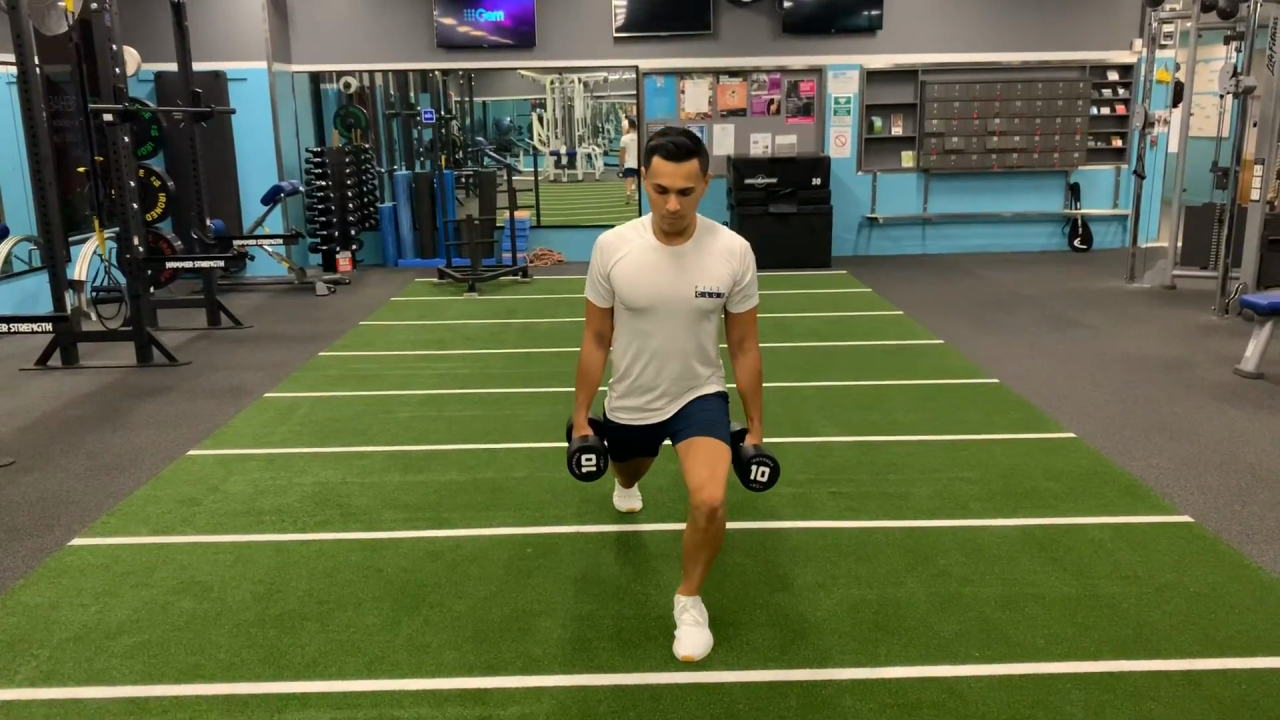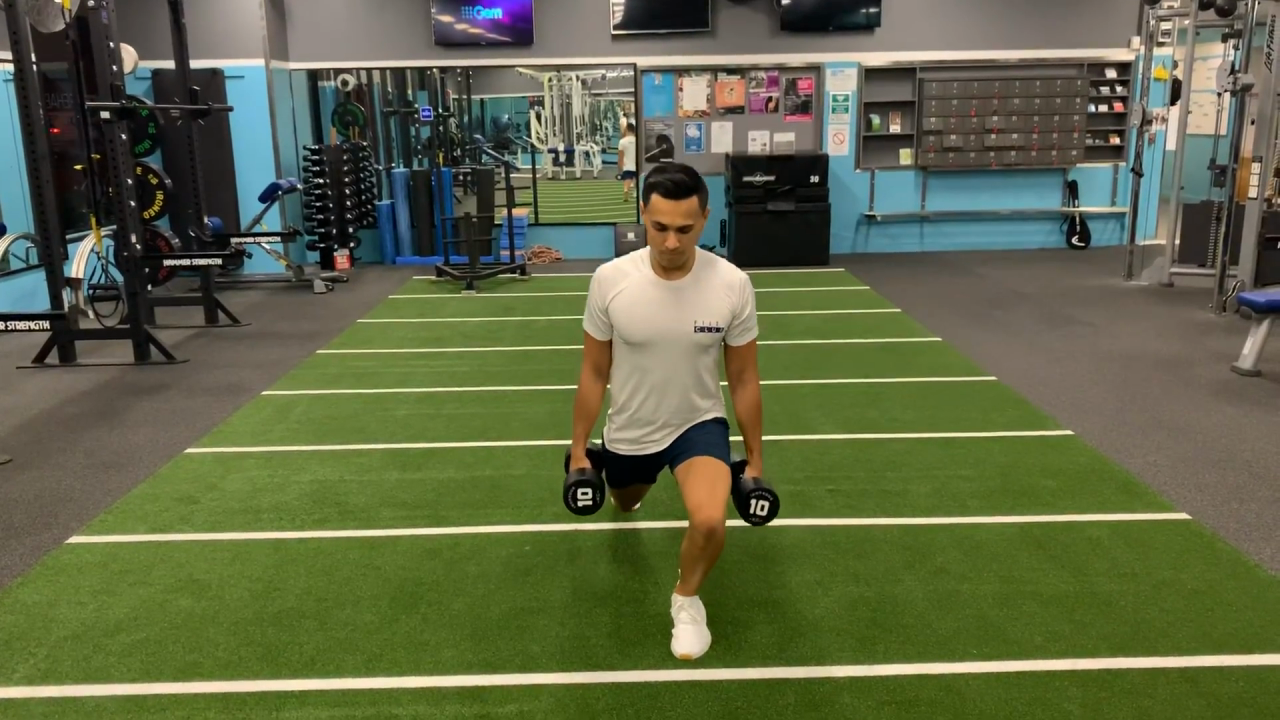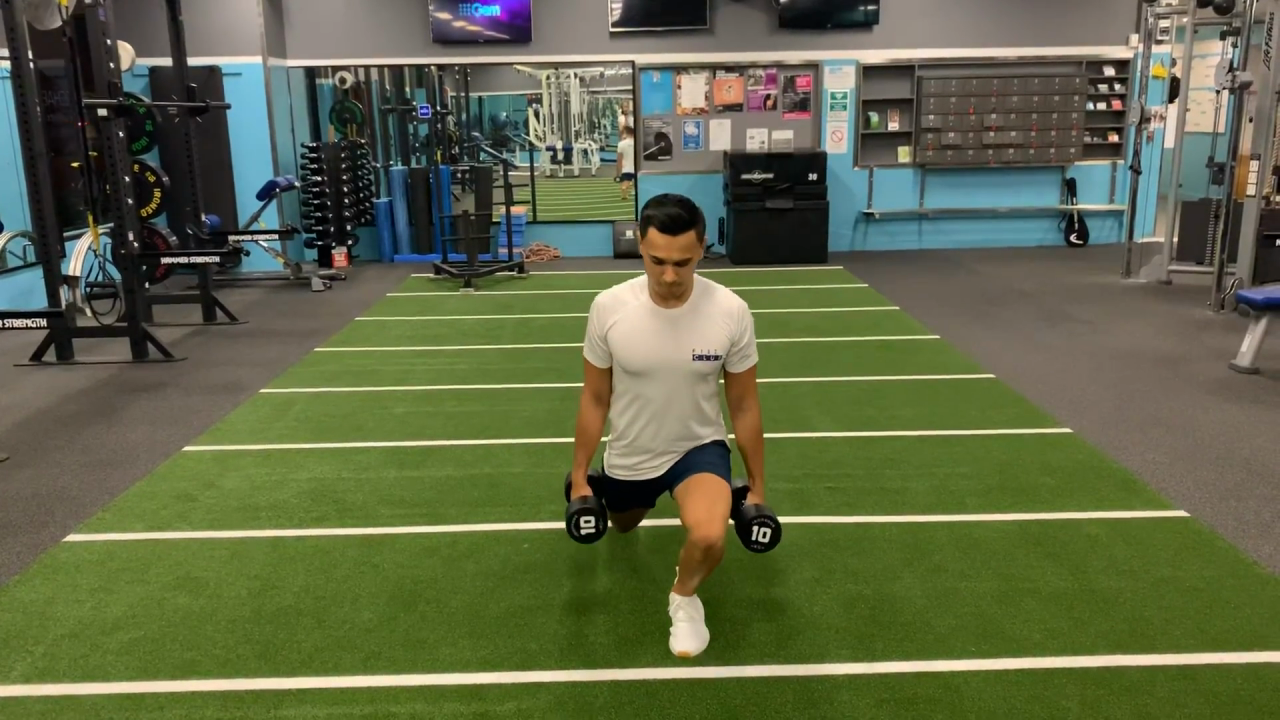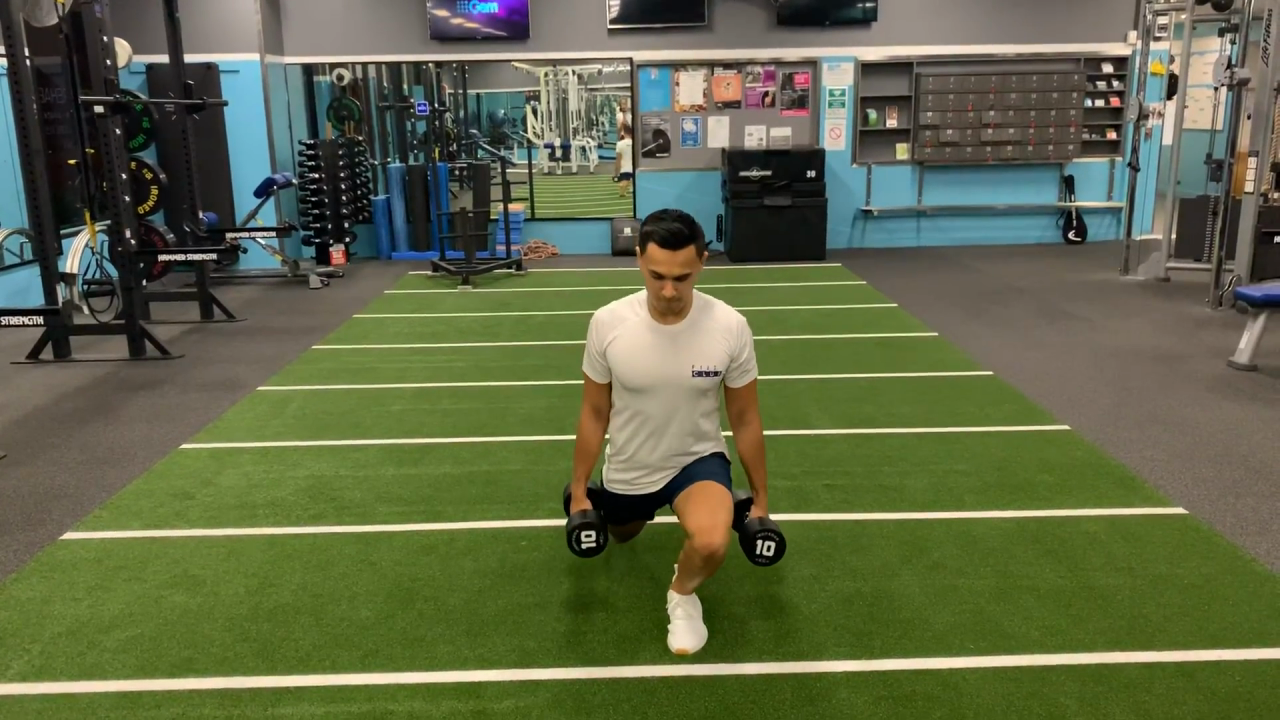
dt=0.3s
person 1, frame 1
left shoulder: (733, 252)
right shoulder: (612, 247)
left elbow: (744, 346)
right elbow: (596, 340)
left wrist: (755, 425)
right wrist: (581, 415)
left hip: (700, 396)
right hip: (630, 404)
left knee: (709, 502)
right knee: (628, 477)
left ankle: (689, 599)
right ankle: (628, 480)
person 1, frame 2
left shoulder: (732, 284)
right shoulder: (610, 280)
left elbow: (744, 380)
right elbow: (595, 372)
left wrist: (755, 458)
right wrist: (578, 448)
left hip: (699, 423)
right hip: (629, 430)
left knee: (710, 521)
right knee: (626, 502)
left ankle: (687, 596)
right ankle: (632, 483)
person 1, frame 3
left shoulder: (731, 312)
right shoulder: (608, 307)
left elbow: (744, 405)
right elbow: (595, 399)
left wrist: (757, 485)
right wrist: (579, 476)
left hip: (699, 446)
right hip: (629, 456)
left knee: (708, 536)
right knee: (624, 525)
left ankle: (684, 595)
right ankle: (633, 499)
person 1, frame 4
left shoulder: (731, 327)
right shoulder: (608, 323)
left elbow: (745, 420)
right elbow: (594, 414)
left wrist: (760, 498)
right wrist: (579, 489)
left hip: (698, 459)
right hip: (628, 469)
left knee: (711, 543)
right knee: (623, 535)
left ankle: (682, 593)
right ankle: (640, 511)
